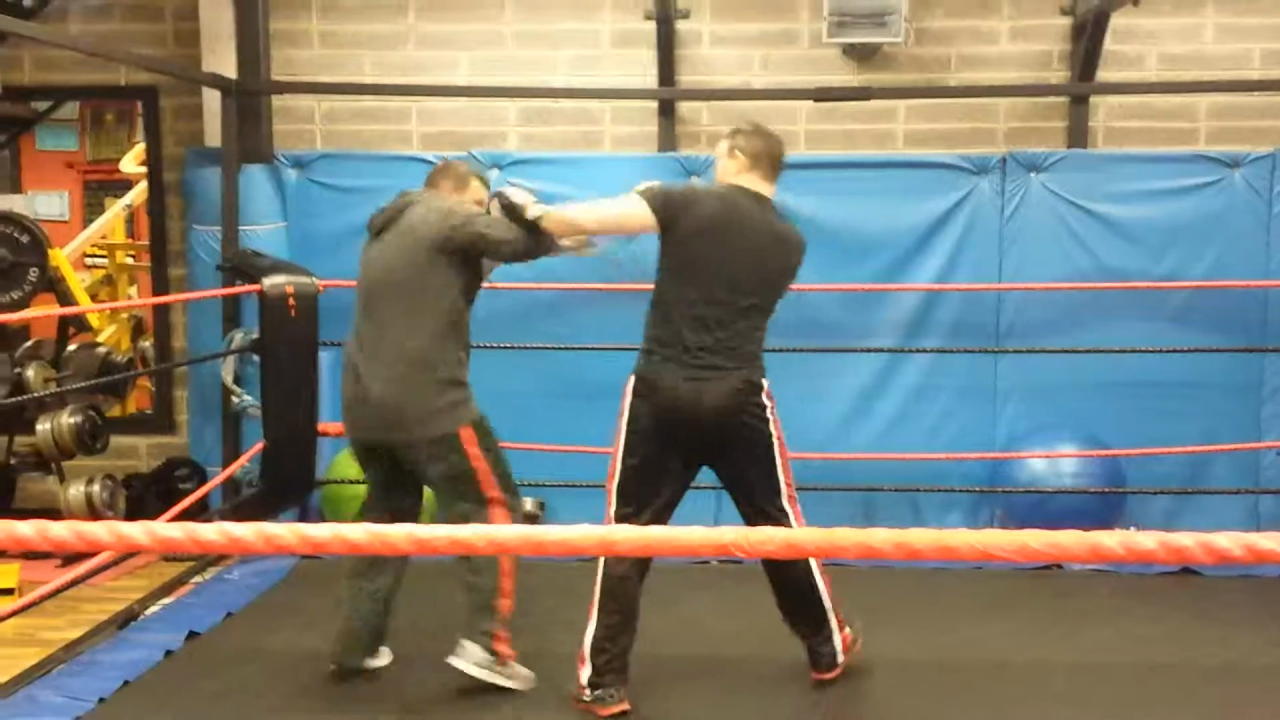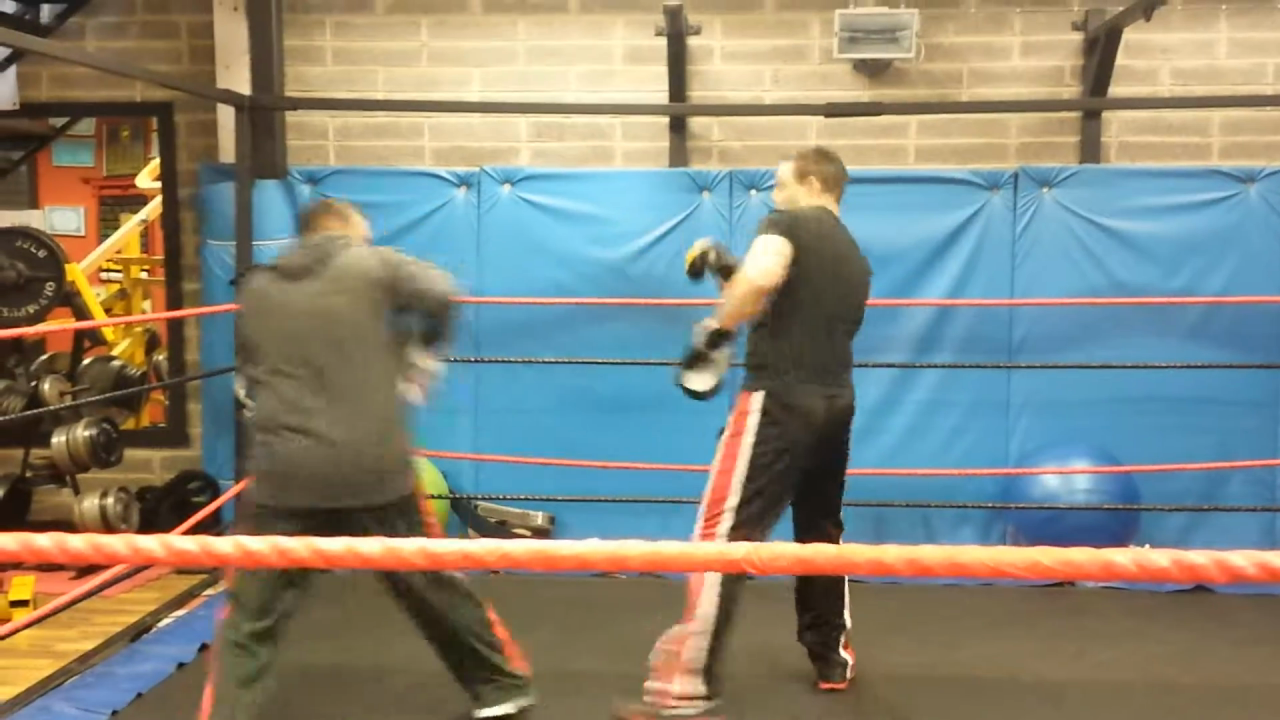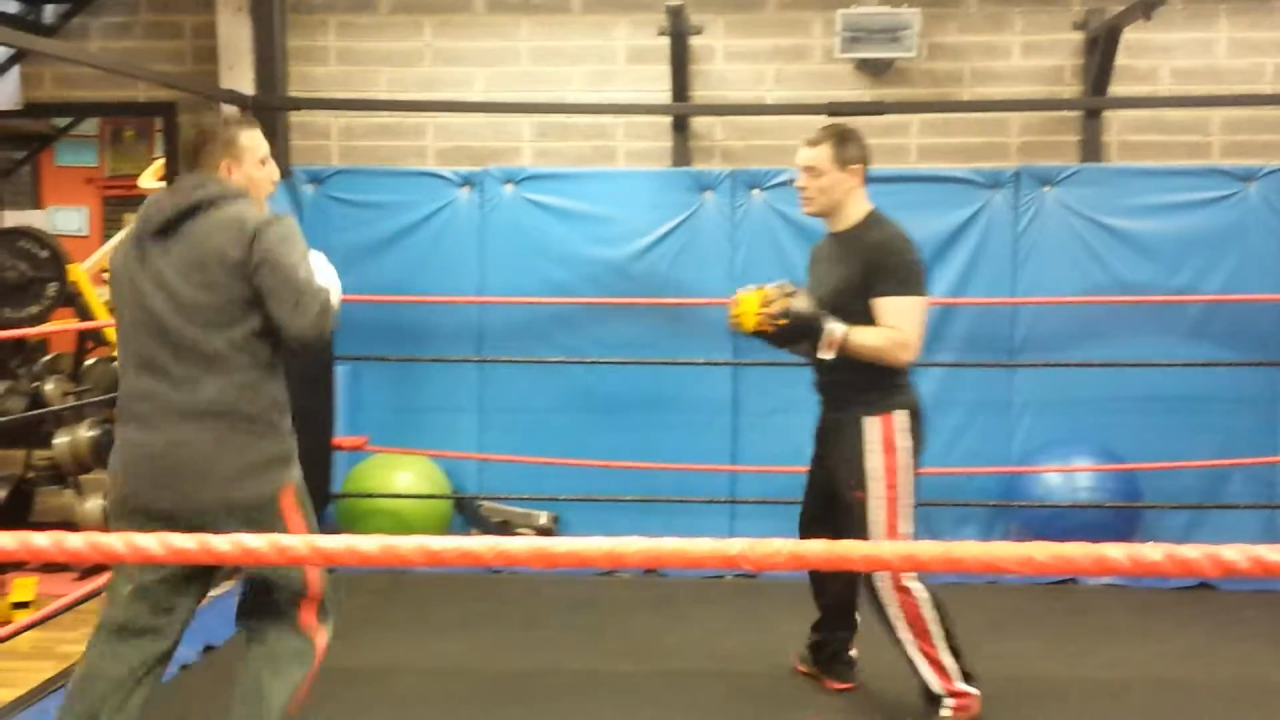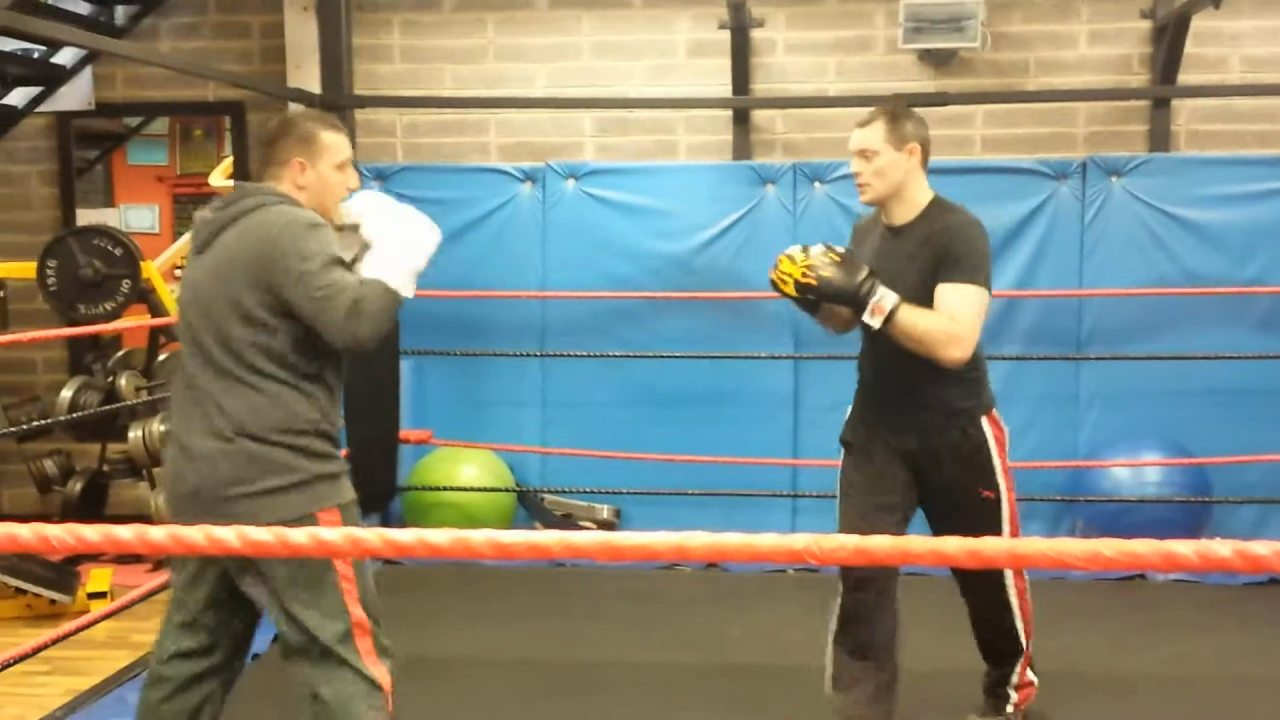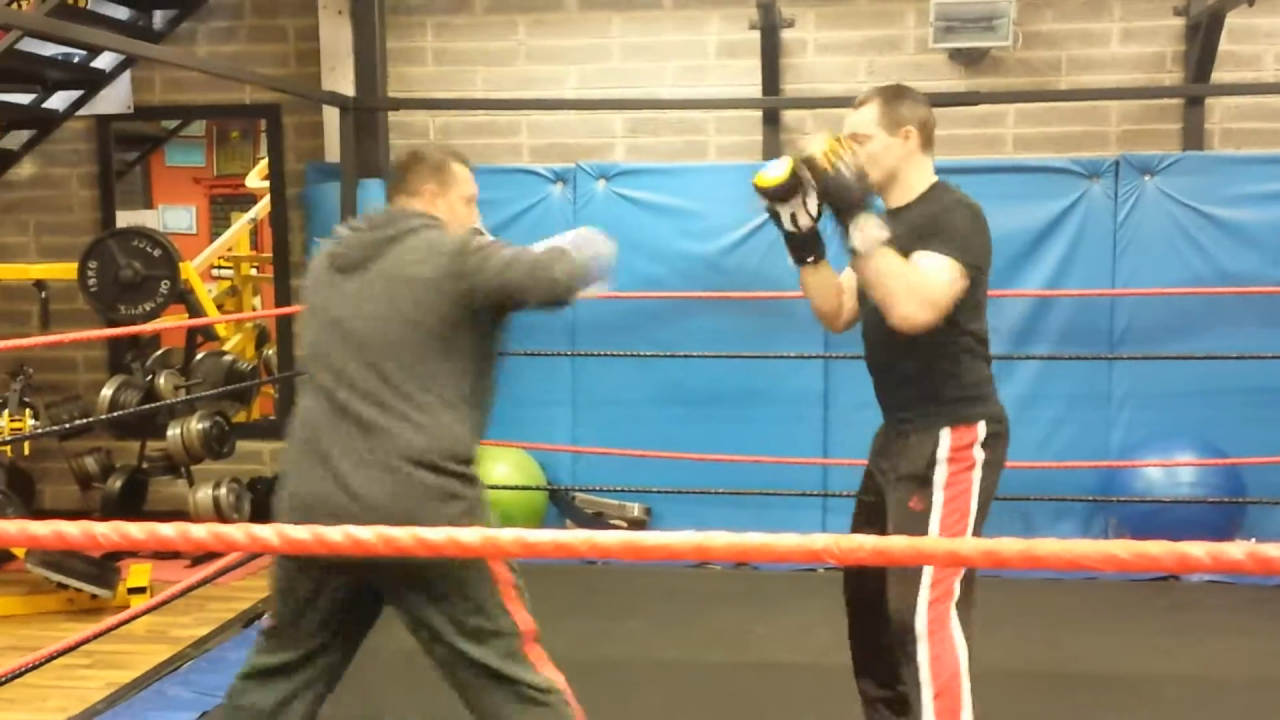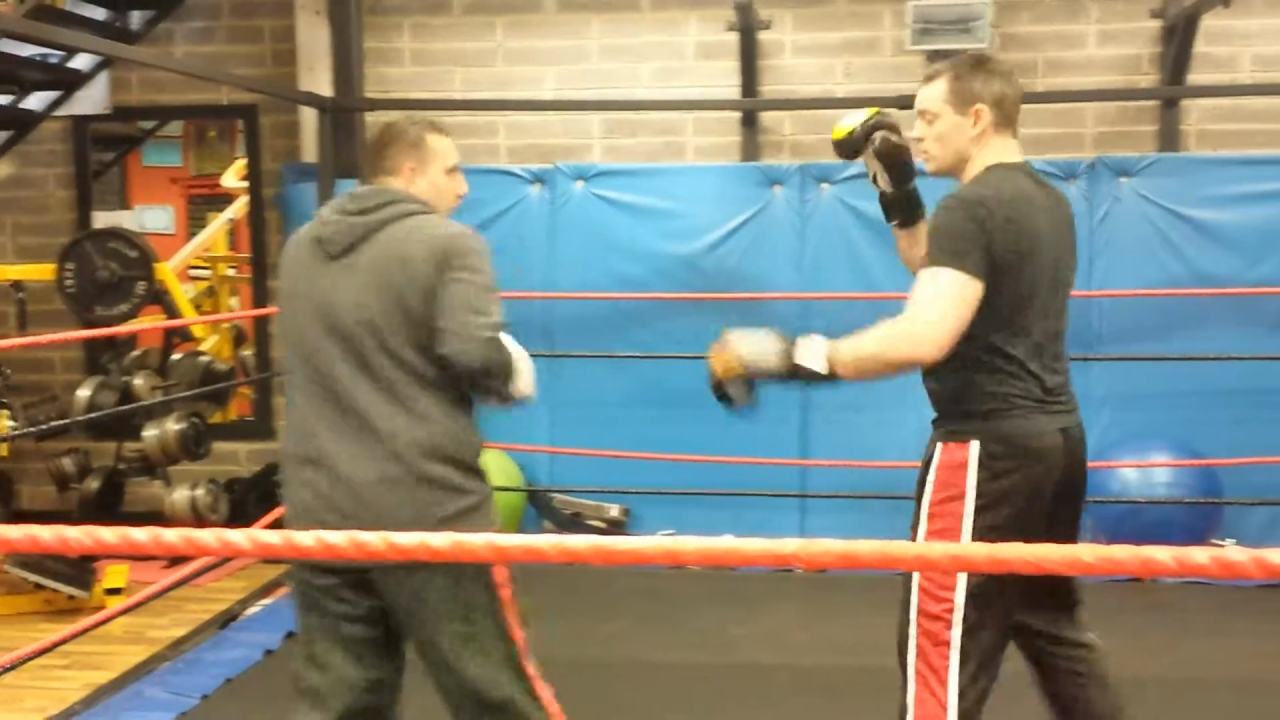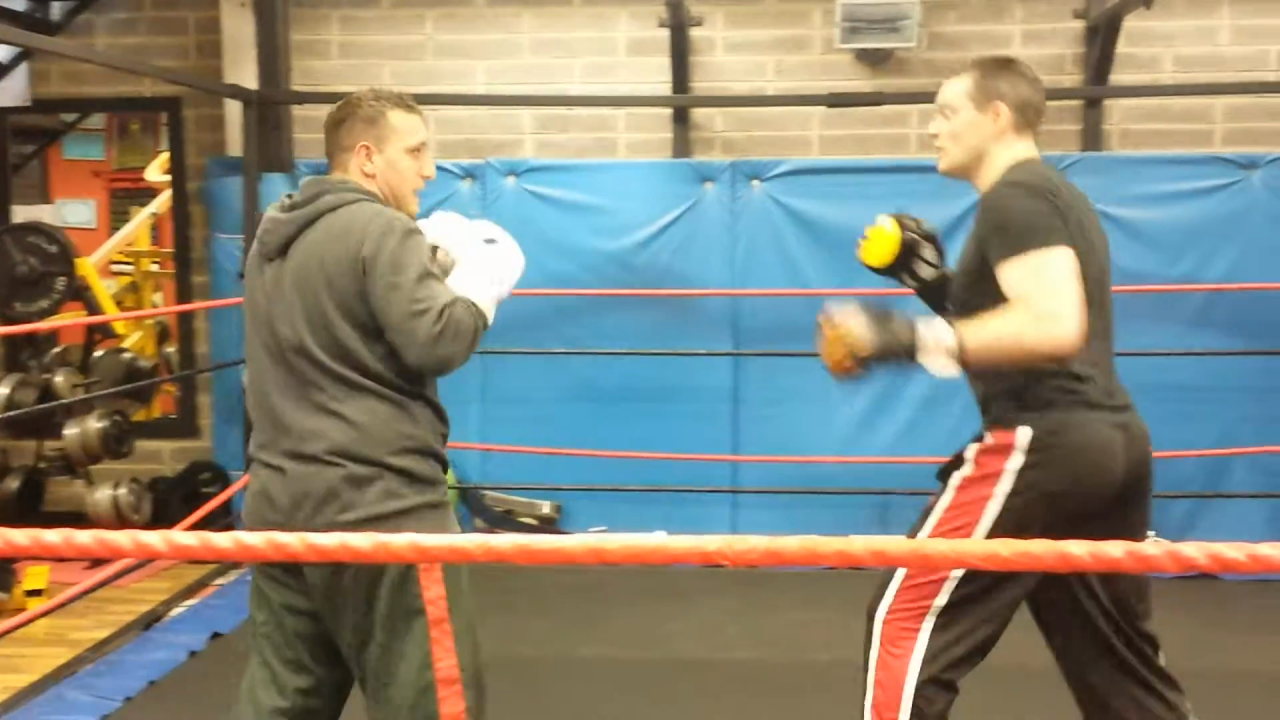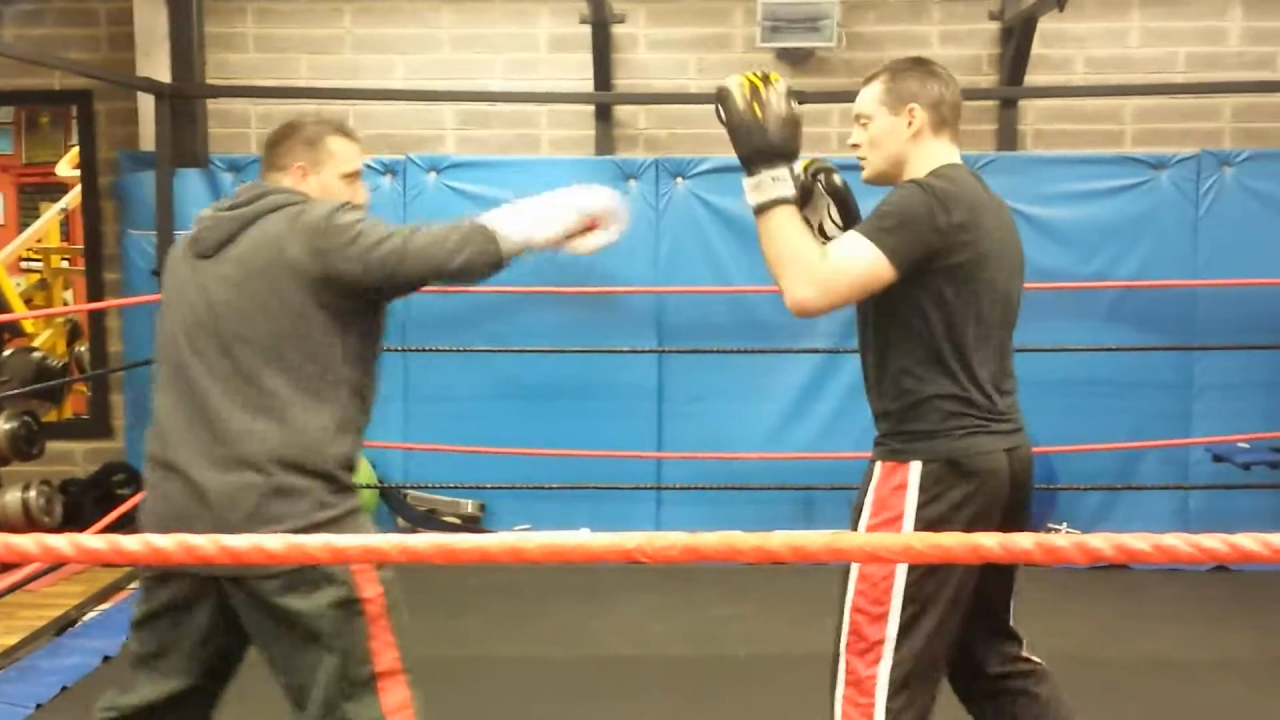
dt=0.4s
person 1, frame 1
left shoulder: (691, 202)
right shoulder: (790, 241)
left elbow: (600, 217)
left wrist: (537, 218)
left hip: (662, 393)
right hip: (739, 397)
left knee: (628, 535)
right knee: (779, 524)
right ankle: (827, 650)
person 1, frame 2
left shoulder: (787, 223)
right shoulder: (856, 261)
left elbow: (762, 278)
left wrist: (712, 331)
right wrist: (730, 267)
left hip: (777, 404)
right hip: (835, 408)
left knee: (721, 540)
right knee: (820, 534)
right ankle: (832, 658)
person 1, frame 3
left shoulder: (887, 246)
right shoulder: (828, 246)
left elbow: (902, 346)
left wrist: (821, 331)
right wrist: (786, 323)
left hip: (878, 422)
right hip: (843, 417)
left knee: (888, 564)
right knee: (821, 535)
right ankle: (831, 656)
person 1, frame 4
left shoulder: (959, 233)
right shoulder: (865, 230)
left elbow: (954, 343)
left wrist: (869, 295)
right wrist: (818, 297)
left hip: (958, 429)
right hip: (877, 428)
left knee: (989, 569)
right knee: (862, 573)
person 1, frame 5
left shoulder: (953, 216)
right shoulder: (887, 219)
left elbow: (910, 309)
right elbow: (838, 313)
left wrist: (860, 222)
right wrist: (804, 240)
left hip: (952, 437)
right hip: (899, 435)
left knee: (923, 605)
right knee: (868, 591)
person 1, frame 6
left shoulder: (971, 209)
right shoulder: (1046, 200)
left elbow: (924, 337)
left wrist: (795, 355)
right wrist: (899, 197)
left hip: (987, 450)
right hip: (1052, 434)
left knee: (946, 645)
right knee: (1051, 626)
person 1, frame 7
left shoulder: (1016, 199)
right shoulder: (1052, 197)
left elbow: (1051, 327)
left wrist: (917, 336)
right wrist: (936, 286)
left hip: (1043, 447)
right hip: (1112, 444)
left knee: (907, 623)
person 1, frame 8
left shoulder: (925, 201)
right shoulder: (979, 205)
left elbow: (807, 291)
left wrist: (771, 173)
right wrist: (843, 231)
left hip: (935, 468)
right hip: (993, 457)
right knee: (988, 652)
person 2, frame 1
left shoulder: (390, 234)
right shoulder: (445, 217)
right elbow: (517, 240)
left hip: (365, 404)
right hip: (428, 406)
left knee: (385, 517)
right knee: (490, 509)
left ankle: (357, 646)
right ankle: (485, 645)
person 2, frame 2
left shoulder: (257, 290)
right shoulder: (374, 265)
right elbow: (439, 300)
right wrist: (414, 349)
left hip: (282, 474)
right hip: (374, 467)
left knee: (252, 612)
right knee: (435, 583)
person 2, frame 3
left shoulder: (132, 246)
right shoulder: (256, 226)
right elbow: (305, 322)
right wrist: (324, 288)
left hip: (147, 463)
right hip: (242, 462)
left knee: (128, 635)
right knee: (292, 615)
person 2, frame 4
left shoulder: (220, 235)
right shoulder: (295, 231)
right elbow: (354, 322)
left wrist: (347, 248)
right wrist: (398, 253)
left hip: (202, 484)
right hip: (284, 488)
left knee: (190, 657)
right knee: (349, 654)
person 2, frame 5
left shoulder: (328, 264)
right shoulder: (456, 258)
right elbow: (557, 275)
right wrist: (583, 249)
left hip: (316, 506)
right hip: (422, 510)
left knee: (281, 673)
person 2, frame 6
left shoulder: (300, 250)
right shoulder: (447, 245)
right elbow: (473, 351)
right wrist: (515, 370)
left hip: (321, 507)
right hip: (426, 508)
person 2, frame 7
left shoulder: (276, 235)
right shoulder: (380, 231)
right elbow: (436, 342)
left wrist: (427, 266)
right wrist: (486, 275)
left hip: (284, 507)
right hip: (381, 511)
person 2, frame 8
left shoulder: (195, 247)
right shoulder: (323, 232)
right elbow: (433, 255)
right wrist: (551, 216)
left hip: (180, 512)
right hip: (288, 515)
